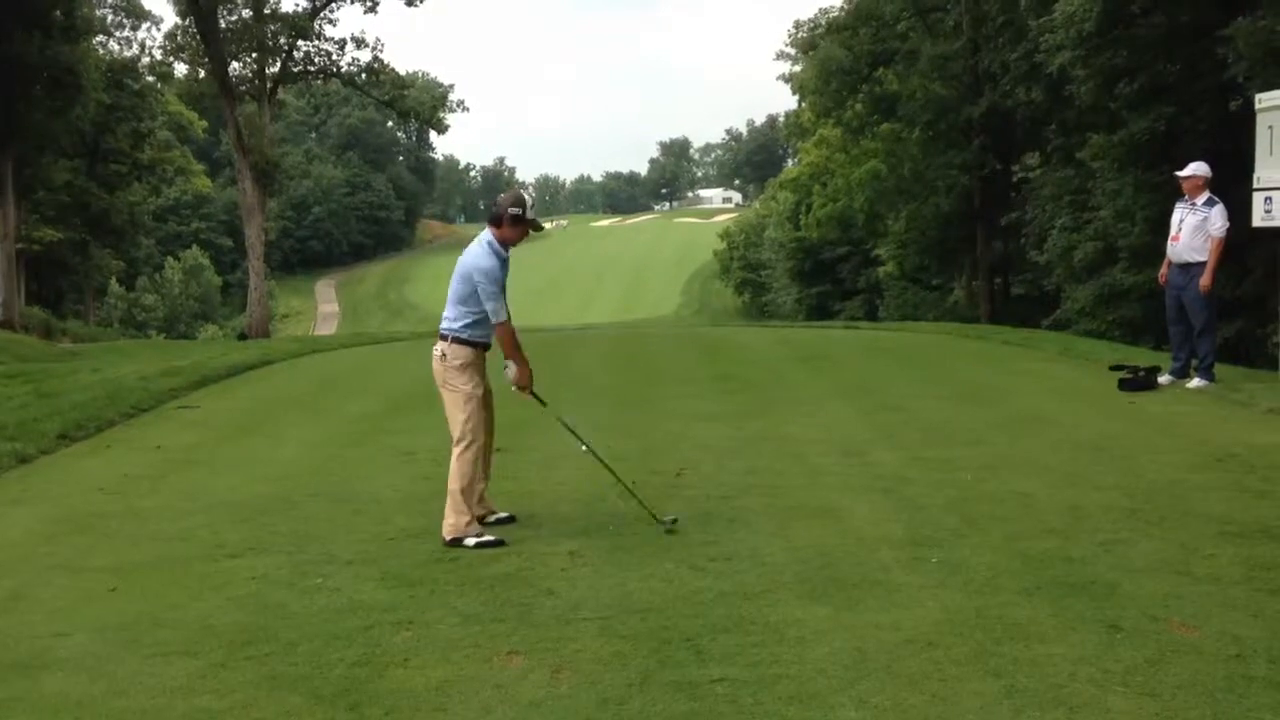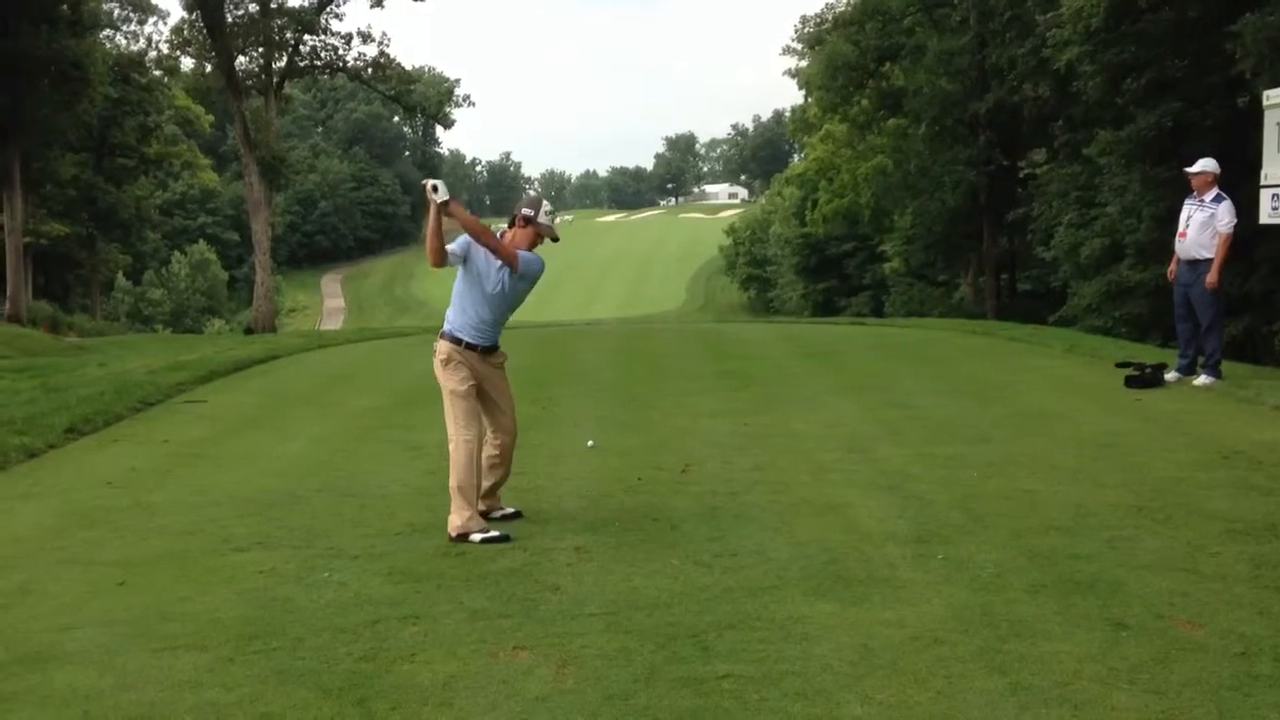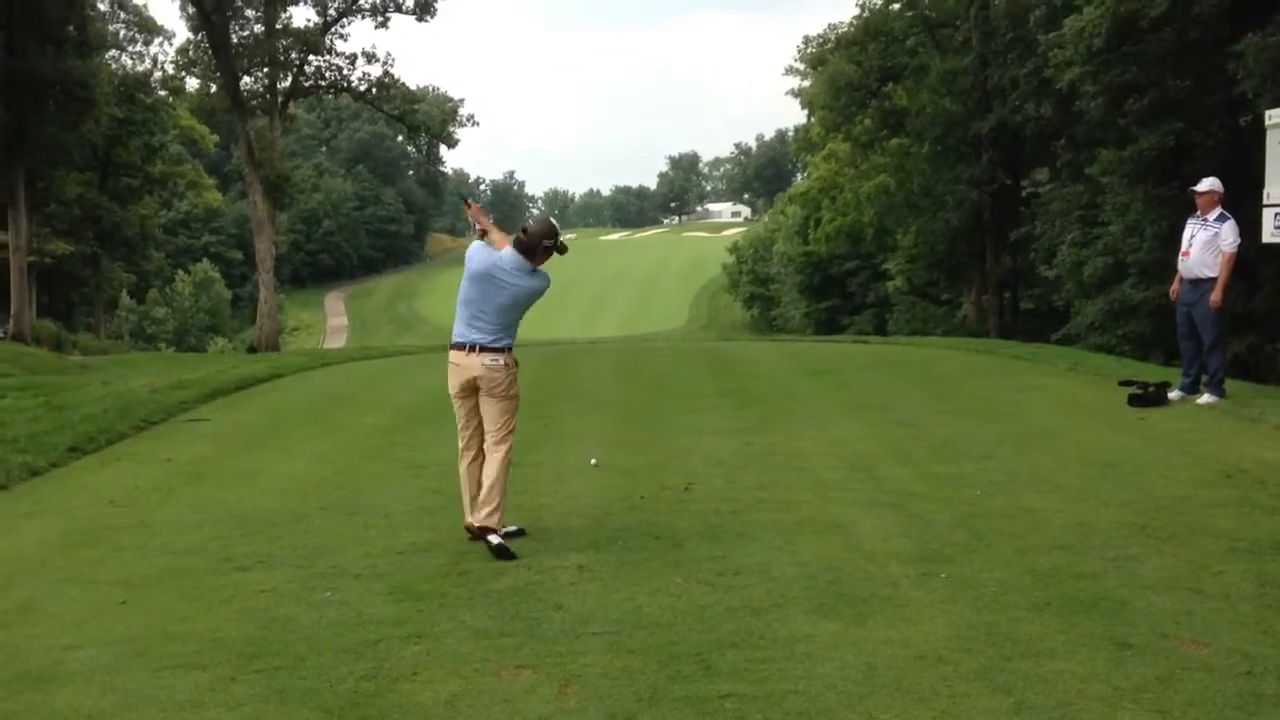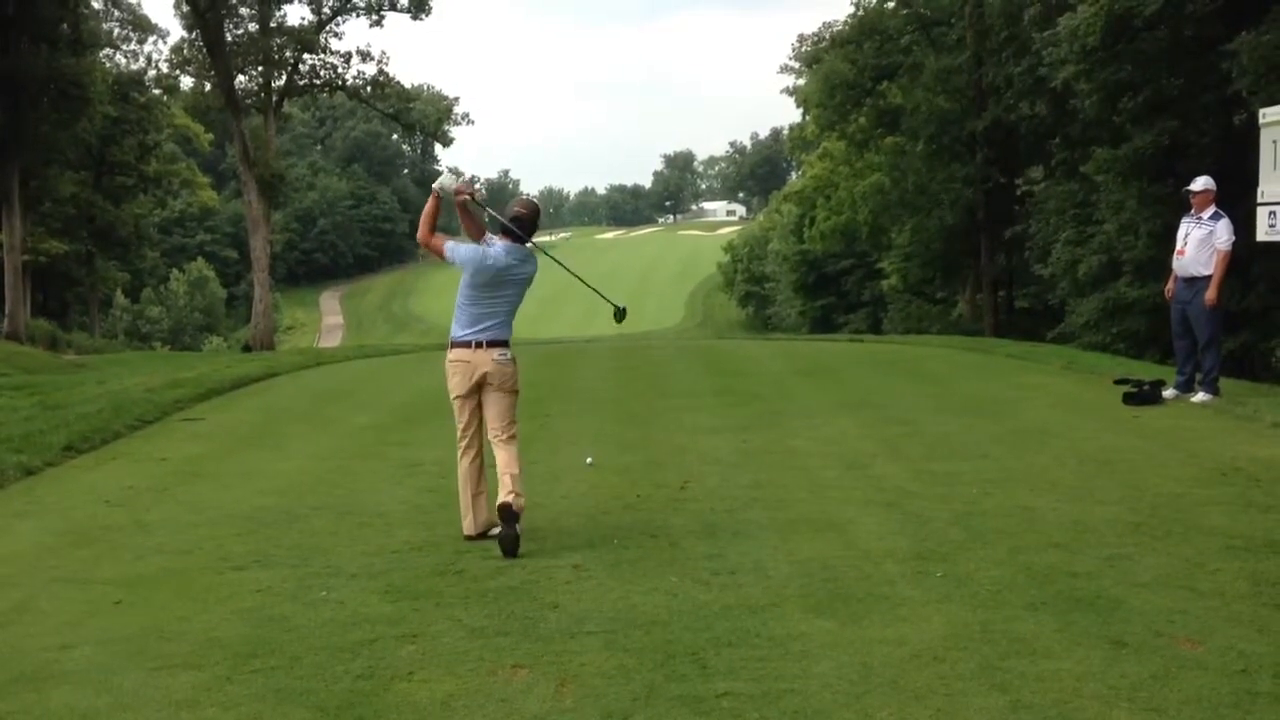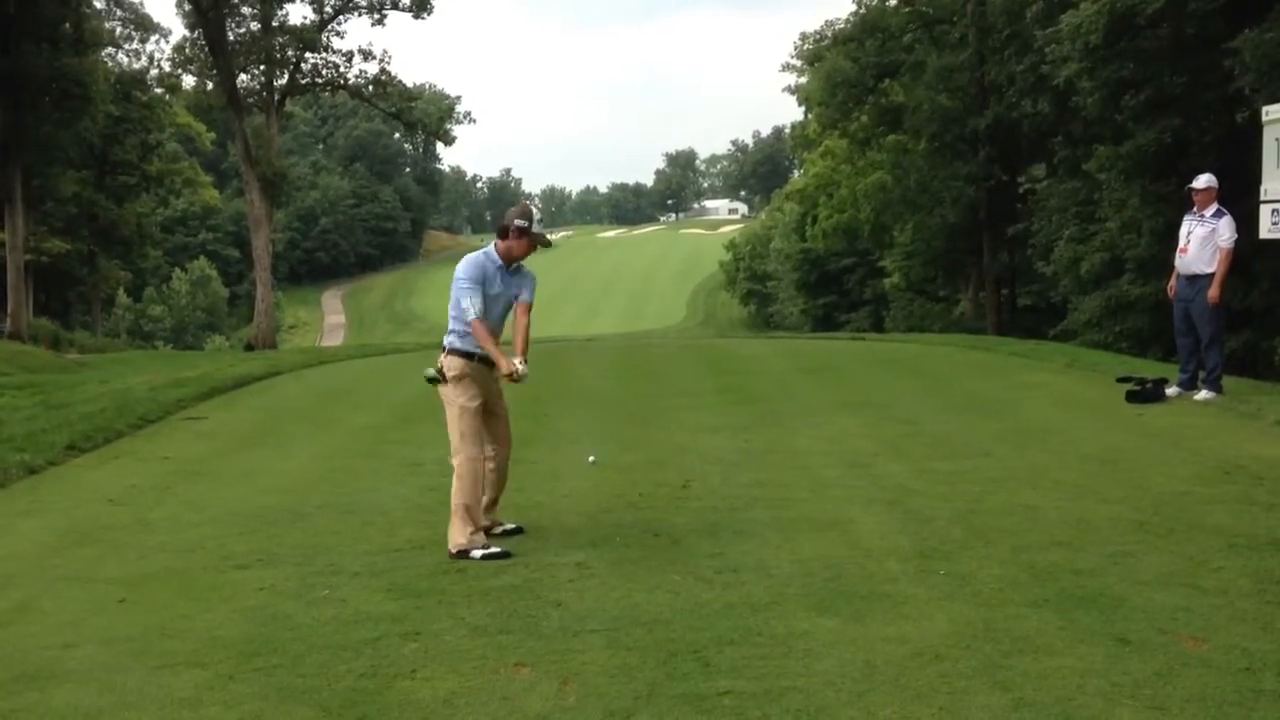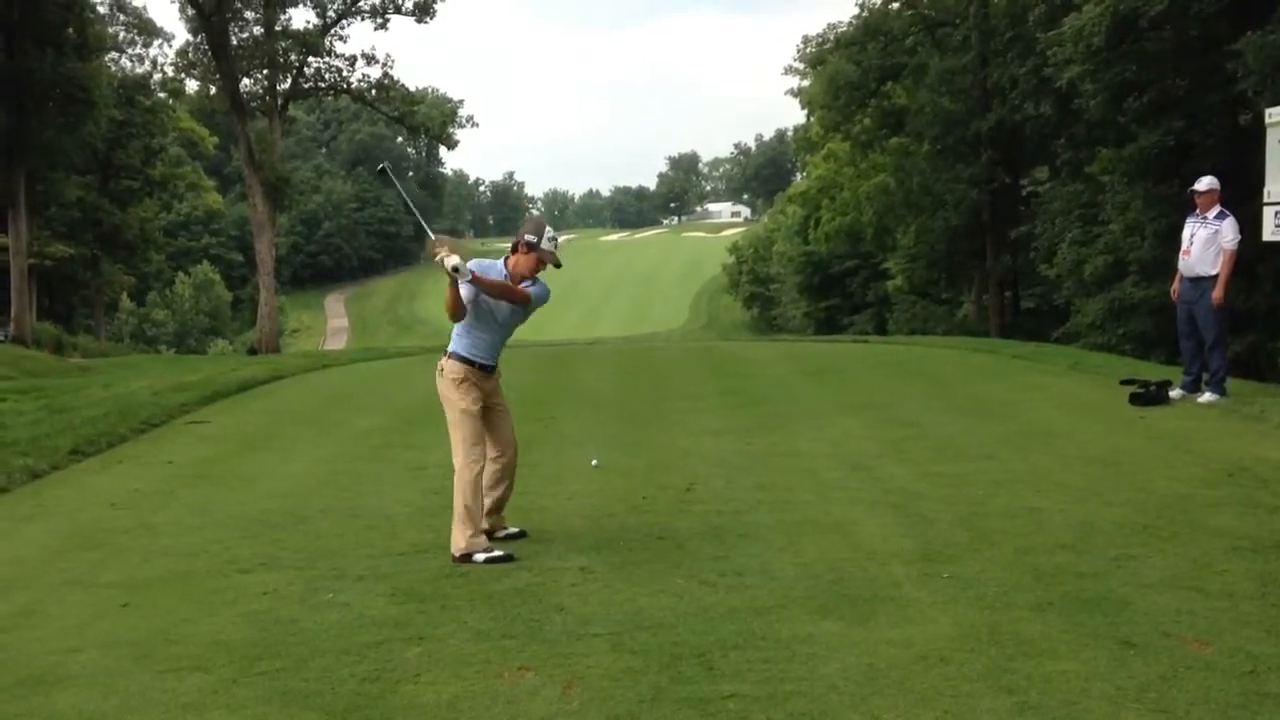
dt=0.7s
person 1, frame 1
left shoulder: (497, 255)
right shoulder: (484, 260)
left elbow: (497, 317)
right elbow: (500, 323)
left wrist: (518, 363)
right wrist: (523, 367)
left hip: (472, 354)
right hip: (456, 354)
left knee: (482, 433)
right knee: (468, 438)
left ankle: (477, 507)
right ankle: (458, 526)
person 1, frame 2
left shoulder: (534, 265)
right shoulder: (471, 244)
left elbow: (490, 242)
right elbow: (436, 259)
left wrist: (451, 205)
right wrist: (435, 209)
left hip: (490, 356)
right hip: (454, 353)
left knee: (504, 432)
right knee: (466, 436)
left ankle: (486, 502)
right ankle: (463, 522)
person 1, frame 3
left shoulder: (479, 257)
right shoulder: (540, 282)
right elbow: (505, 244)
left wrist: (477, 214)
right wrist: (484, 218)
left hip: (458, 360)
right hip: (498, 365)
left knee: (470, 446)
right knee: (498, 445)
left ankle: (481, 518)
right ankle: (486, 521)
person 1, frame 4
left shoulder: (480, 259)
right shoulder: (530, 264)
left elbow: (424, 237)
right elbow: (483, 237)
left wrist: (440, 192)
right wrist: (463, 204)
left hip: (462, 357)
right hip: (500, 357)
left knee: (468, 444)
right knee: (504, 438)
left ankle: (476, 521)
right ankle: (510, 502)
person 1, frame 5
left shoulder: (524, 277)
right shoulder: (473, 264)
left elbow: (523, 316)
right elbow: (478, 324)
left wrist: (520, 359)
right wrist: (500, 359)
left hip: (487, 369)
right hip: (459, 367)
left knee: (499, 446)
right knee: (469, 453)
left ankle: (485, 519)
right ankle: (464, 539)
person 1, frame 6
left shoulder: (539, 291)
right shoulder: (478, 269)
left elbow: (506, 292)
right elbow: (456, 315)
left wrist: (469, 276)
right wrist: (454, 278)
left hip: (487, 375)
right hip: (458, 372)
left knee: (504, 451)
right knee: (471, 457)
left ankle: (490, 522)
right ankle: (468, 544)
person 2, frame 1
left shoulder: (1214, 207)
right shoulder: (1180, 204)
left elbow: (1217, 242)
left wrist: (1208, 274)
right wrist: (1165, 265)
left hip: (1196, 271)
right hip: (1175, 270)
left knee: (1201, 324)
right knee: (1176, 322)
left ankle: (1205, 373)
right ankle: (1178, 369)
person 2, frame 2
left shoulder: (1221, 204)
right shoulder: (1189, 200)
left elbow: (1224, 238)
left wrist: (1214, 271)
right wrist: (1174, 262)
left hip: (1204, 268)
right hip: (1184, 267)
left knee: (1209, 321)
right knee: (1183, 318)
left ankle: (1211, 370)
right ankle: (1185, 366)
person 2, frame 3
left shoulder: (1225, 223)
right shoulder: (1192, 220)
left elbow: (1228, 258)
left wrist: (1218, 290)
right wrist: (1177, 281)
left hip: (1207, 287)
right hip: (1187, 286)
left knee: (1212, 340)
right knee: (1186, 338)
left ankle: (1215, 389)
right ankle: (1188, 384)
person 2, frame 4
left shoulder: (1219, 221)
right shoulder: (1186, 219)
left elbow: (1223, 255)
left wrist: (1213, 288)
right wrist: (1172, 280)
left hip: (1202, 285)
right hip: (1182, 284)
left knee: (1206, 338)
right knee: (1181, 336)
left ankle: (1209, 387)
right ankle: (1183, 383)
person 2, frame 5
left shoulder: (1222, 219)
right shoulder: (1188, 217)
left elbow: (1225, 254)
left wrist: (1216, 286)
right wrist: (1174, 278)
left hip: (1204, 283)
right hip: (1184, 282)
left knee: (1209, 336)
right knee: (1184, 334)
left ankle: (1212, 385)
right ankle: (1186, 381)
person 2, frame 6
left shoulder: (1225, 221)
right shoulder: (1190, 219)
left elbow: (1229, 255)
left wrist: (1220, 287)
right wrist: (1177, 280)
left hip: (1208, 285)
right hip: (1187, 284)
left knee: (1213, 338)
right knee: (1187, 336)
left ankle: (1216, 387)
right ankle: (1190, 383)
